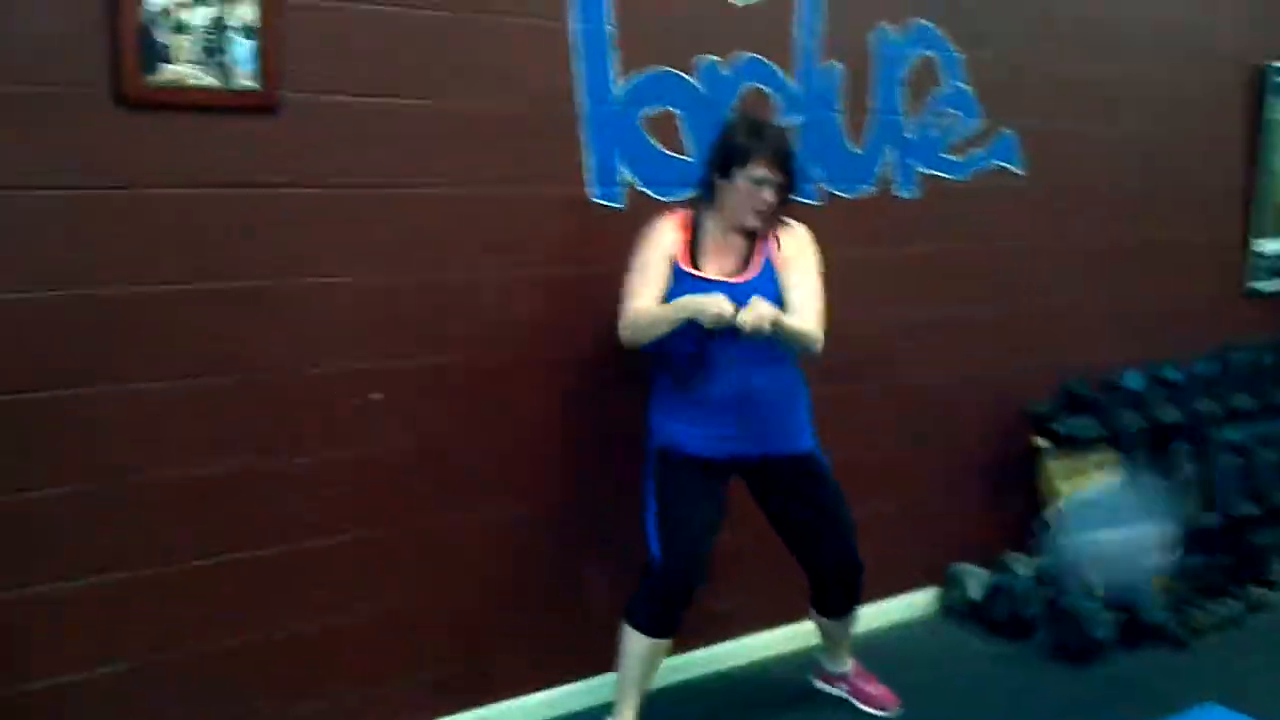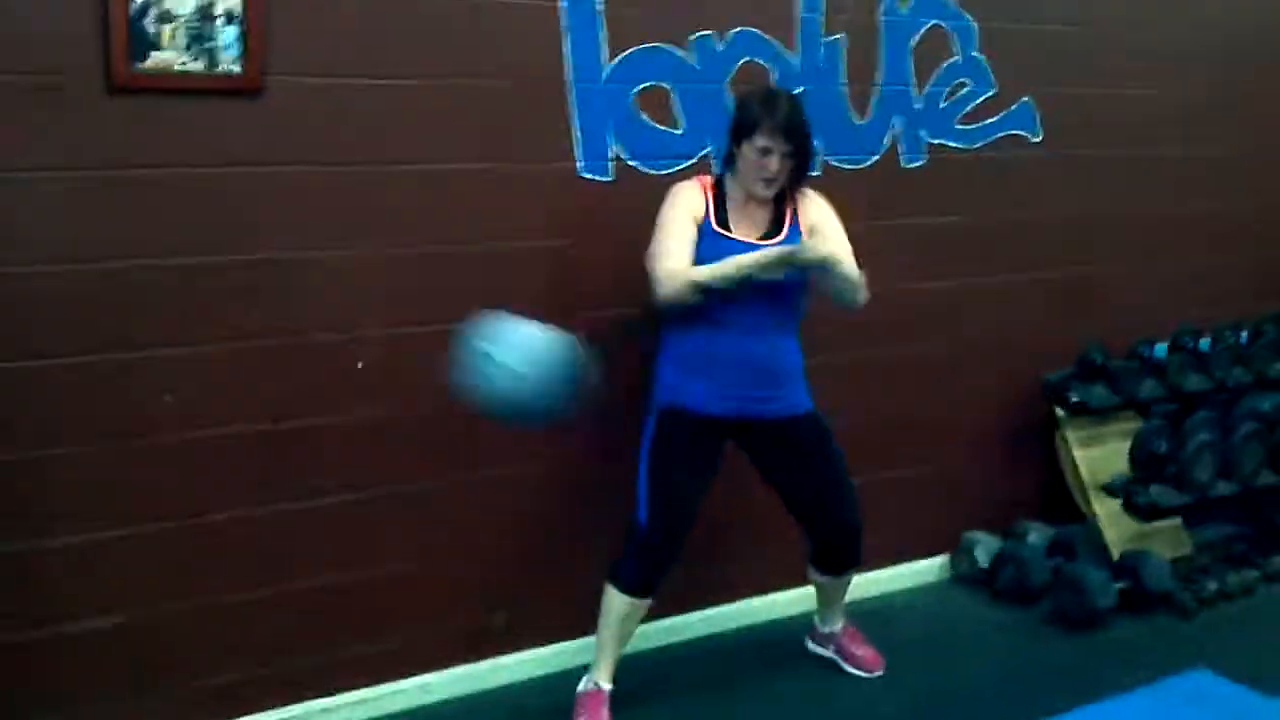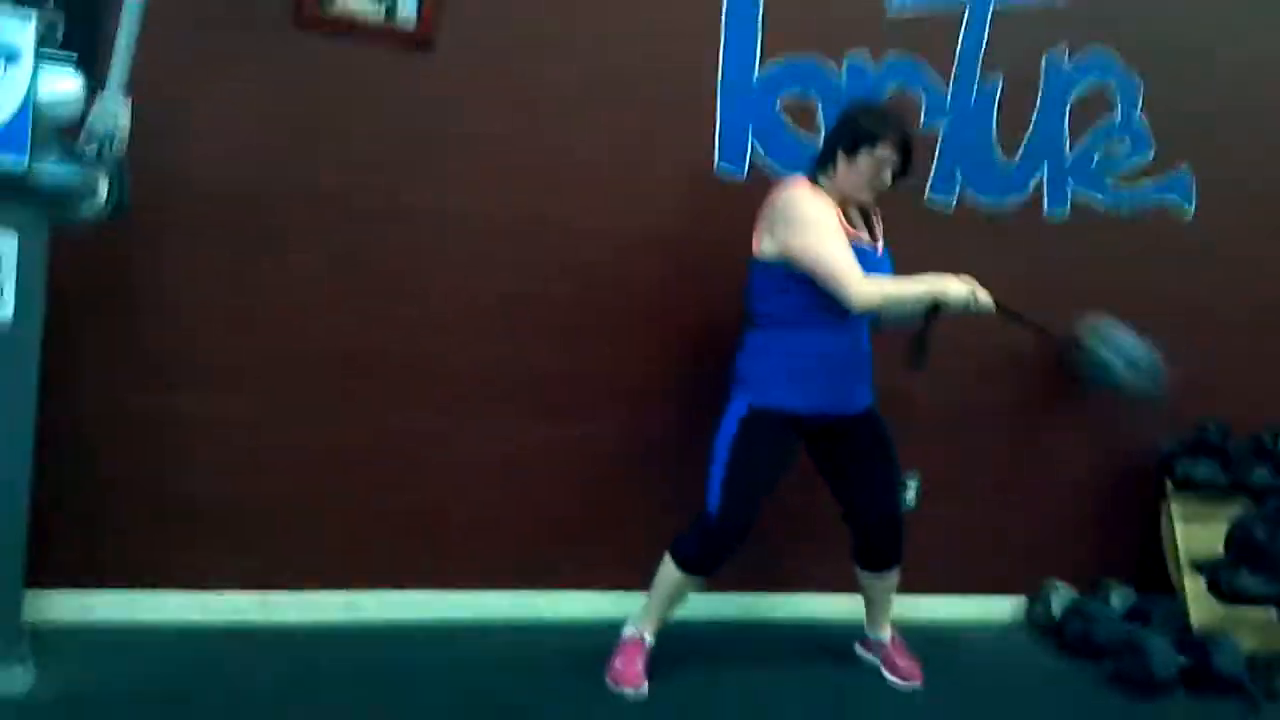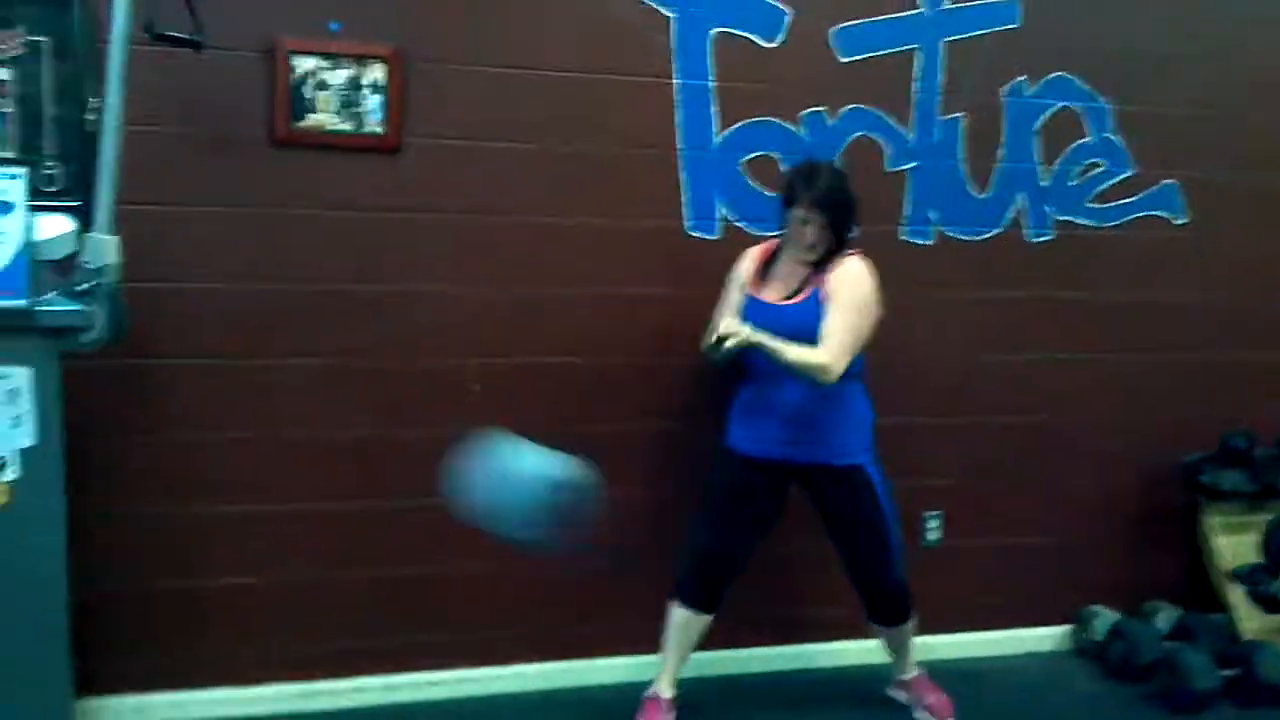
dt=0.5s
person 1, frame 1
left shoulder: (790, 239)
right shoulder: (669, 234)
left elbow: (810, 333)
right elbow: (632, 329)
left wrist: (772, 319)
right wrist: (693, 306)
left hip: (779, 436)
right hip: (688, 439)
left knee: (839, 562)
right knee: (670, 576)
left ankle: (838, 668)
person 1, frame 2
left shoulder: (809, 208)
right shoulder: (690, 196)
left elbow: (854, 294)
right elbow: (668, 288)
left wrist: (829, 261)
right wrist: (750, 262)
left hip: (778, 401)
right hip: (690, 398)
left knee: (840, 524)
right knee: (654, 540)
left ankle: (830, 630)
person 1, frame 3
left shoulder: (866, 217)
right shoulder: (798, 200)
left elbow: (878, 304)
right elbow: (854, 293)
left wrist: (945, 297)
right wrist: (934, 286)
left hip: (847, 402)
right hip: (771, 398)
left knee: (883, 520)
right knee: (723, 523)
left ankle: (879, 636)
right ankle: (639, 634)
person 1, frame 4
left shoulder: (852, 273)
right shoulder: (754, 261)
left elbow: (829, 366)
right elbow: (716, 347)
left wrist: (758, 338)
right wrist: (724, 334)
left hip: (837, 451)
right hip: (755, 444)
left knee: (882, 574)
right knee: (709, 561)
